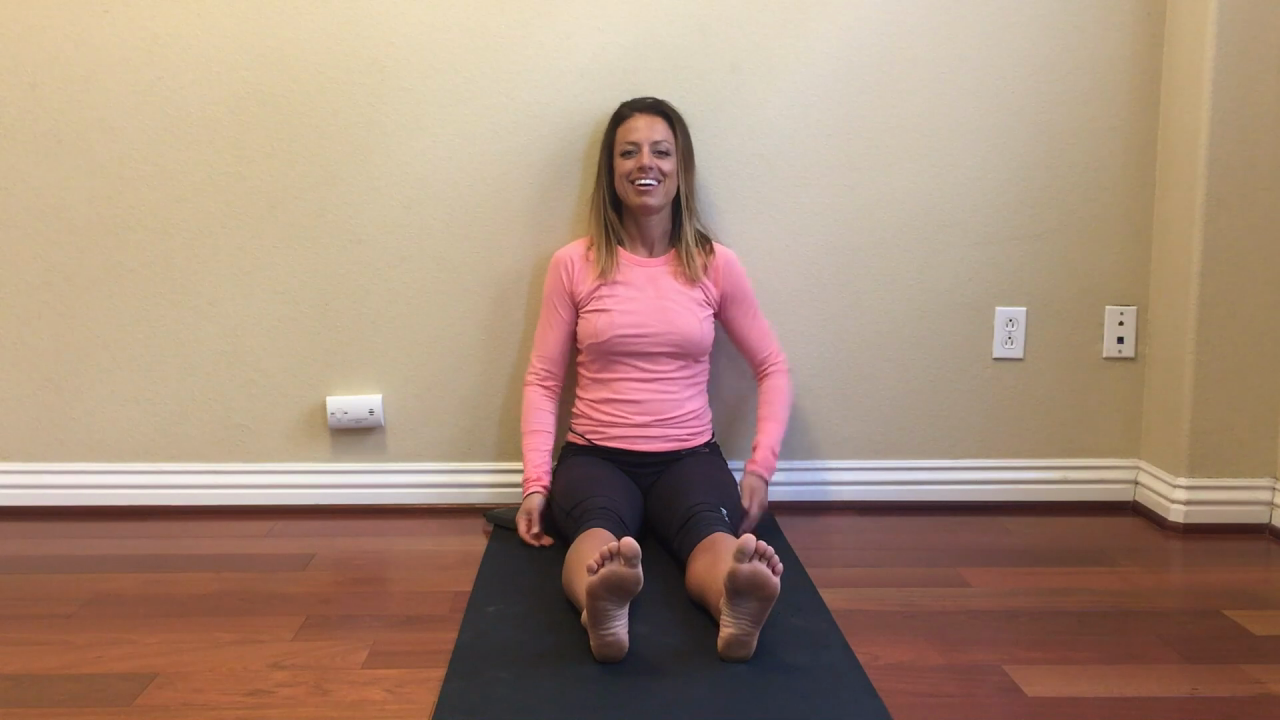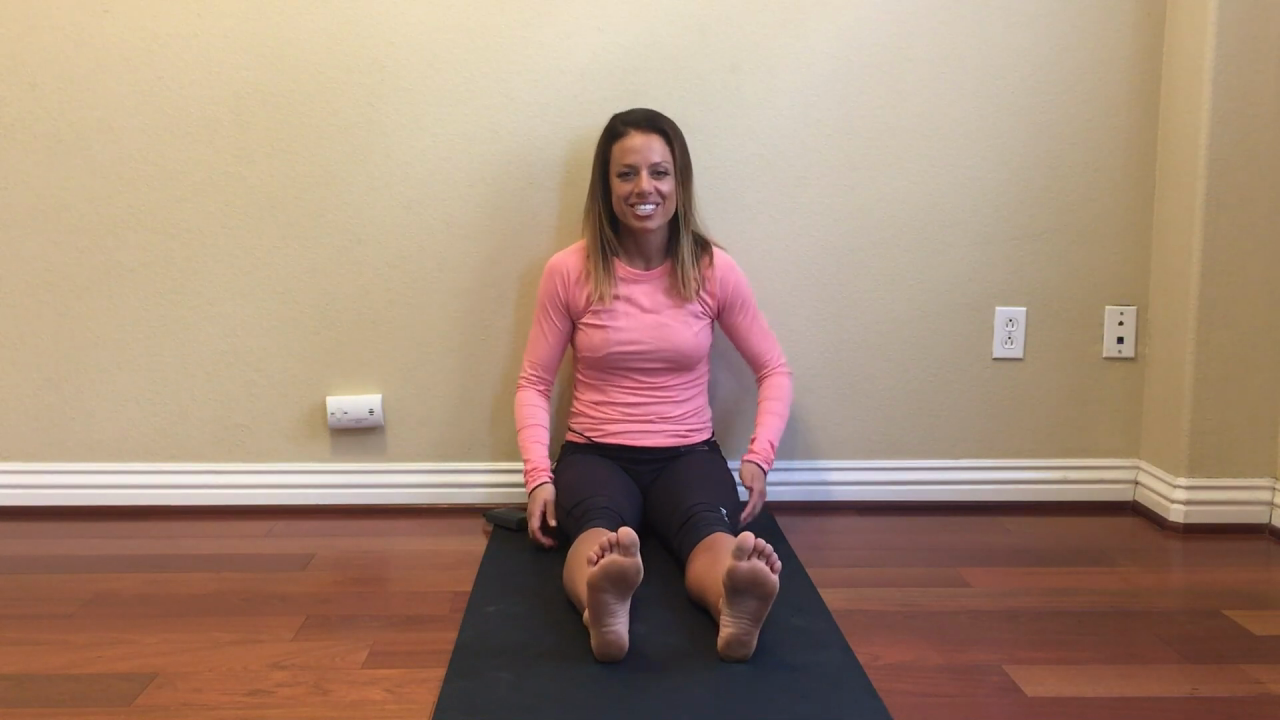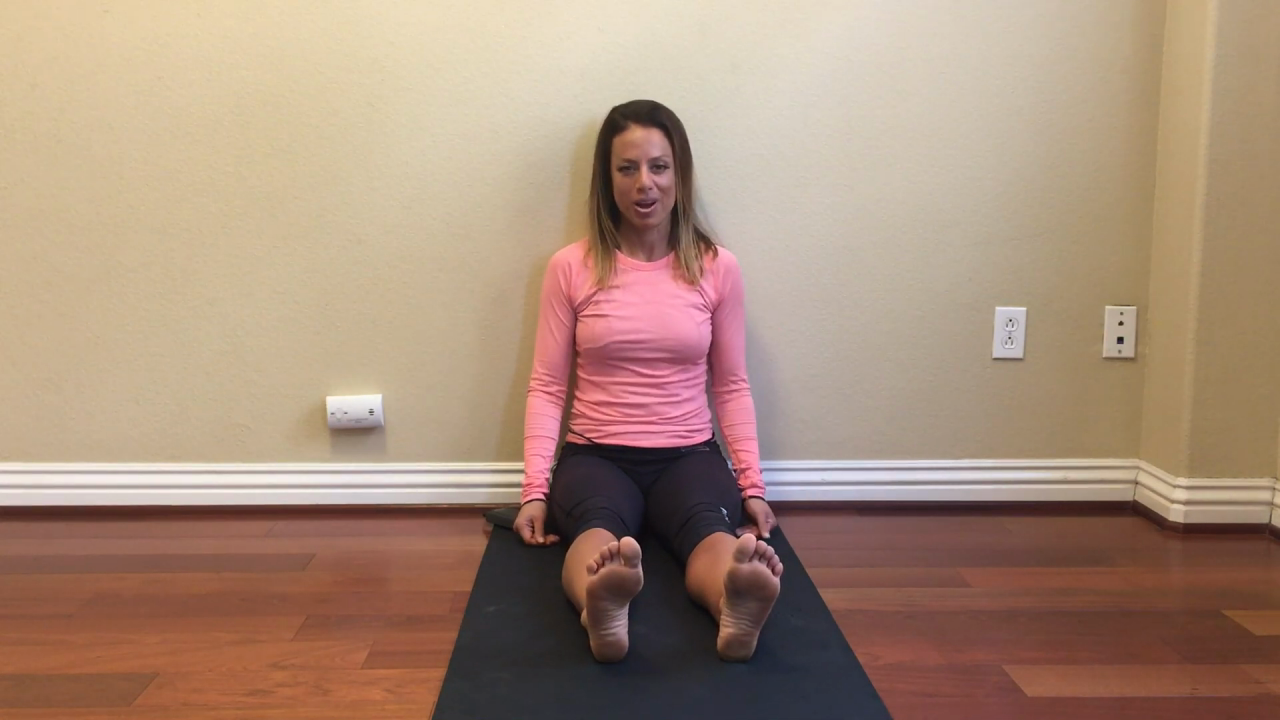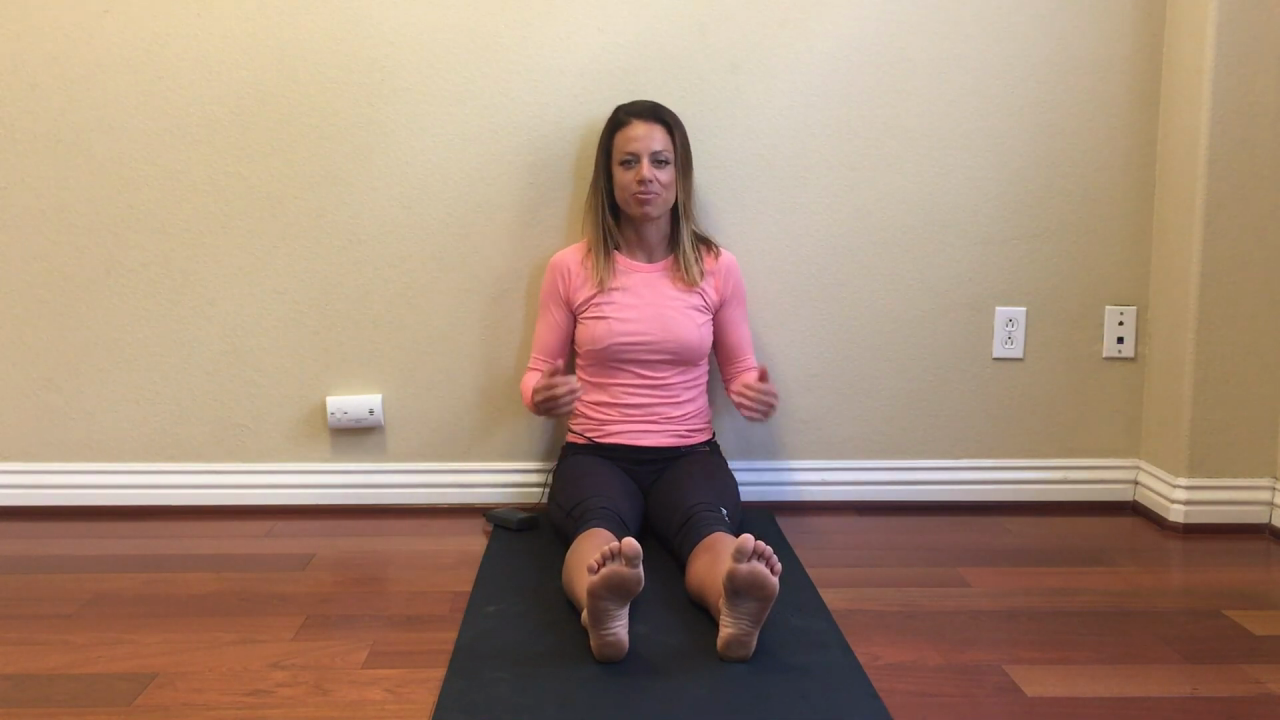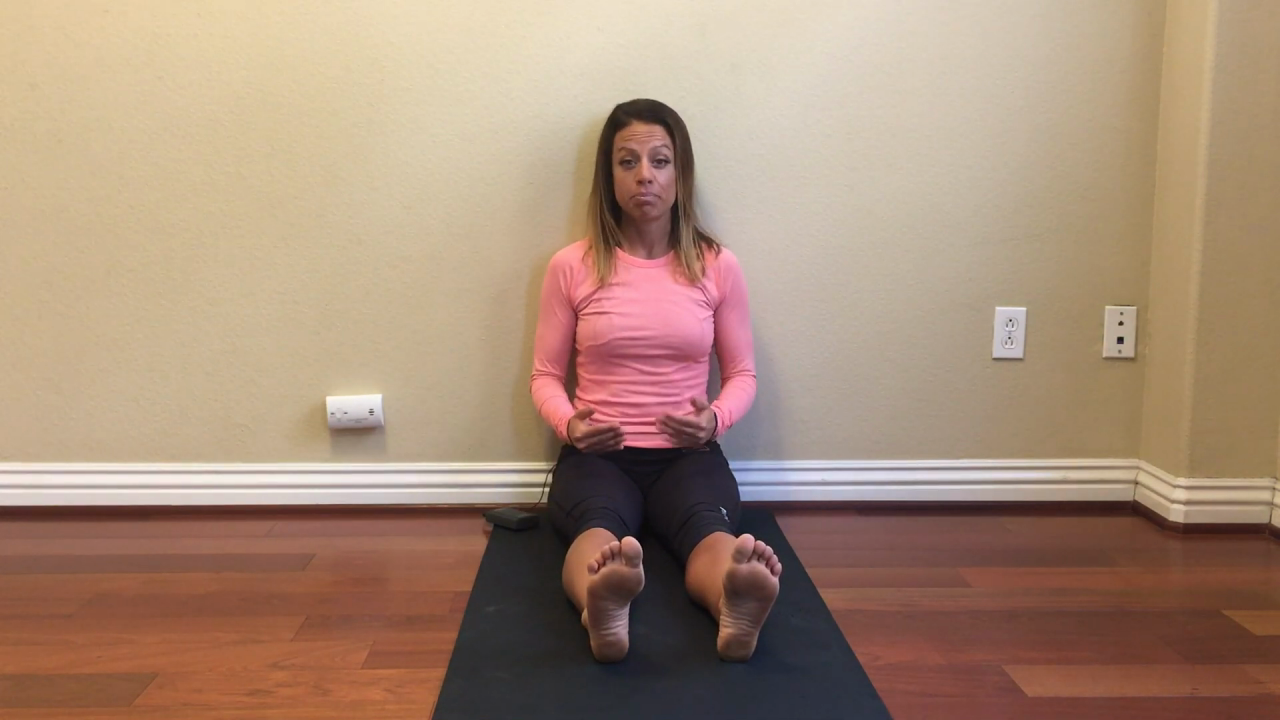
dt=1s
person 1, frame 1
left shoulder: (717, 264)
right shoulder: (572, 264)
left elbow: (773, 369)
right elbow: (542, 382)
left wrist: (761, 466)
right wrist: (535, 480)
left hip: (689, 455)
right hip: (595, 455)
left knee: (711, 532)
right knee: (597, 533)
left ankle: (736, 610)
right ankle: (601, 608)
person 1, frame 2
left shoulder: (715, 269)
right shoulder: (568, 271)
left elbow: (774, 371)
right elbow: (533, 384)
left wrist: (759, 456)
right wrist: (539, 475)
left hip: (688, 453)
right hip: (595, 453)
left knee: (709, 531)
right knee: (597, 532)
left ankle: (737, 609)
right ankle: (604, 608)
person 1, frame 3
left shoulder: (716, 266)
right shoulder: (571, 266)
left elbow: (731, 385)
right elbow: (546, 386)
left wrist: (752, 483)
right wrist: (535, 487)
left hip: (688, 454)
right hip: (595, 454)
left knee: (710, 528)
right knee: (597, 529)
left ankle: (736, 611)
right ankle: (601, 610)
person 1, frame 4
left shoulder: (717, 267)
right shoulder: (570, 268)
left elbow: (740, 368)
right elbow: (539, 369)
left wrist: (756, 393)
right wrist: (540, 396)
left hip: (689, 453)
right hip: (596, 454)
left knee: (709, 528)
right knee: (599, 530)
left ankle: (736, 610)
right ankle: (602, 609)
person 1, frame 5
left shoulder: (717, 265)
right shoulder: (572, 266)
left elbow: (742, 373)
right elbow: (545, 375)
left wrist: (716, 418)
right wrist: (569, 423)
left hip: (688, 454)
right hip: (597, 455)
left knee: (708, 528)
right knee: (598, 528)
left ankle: (736, 609)
right ankle: (601, 609)
